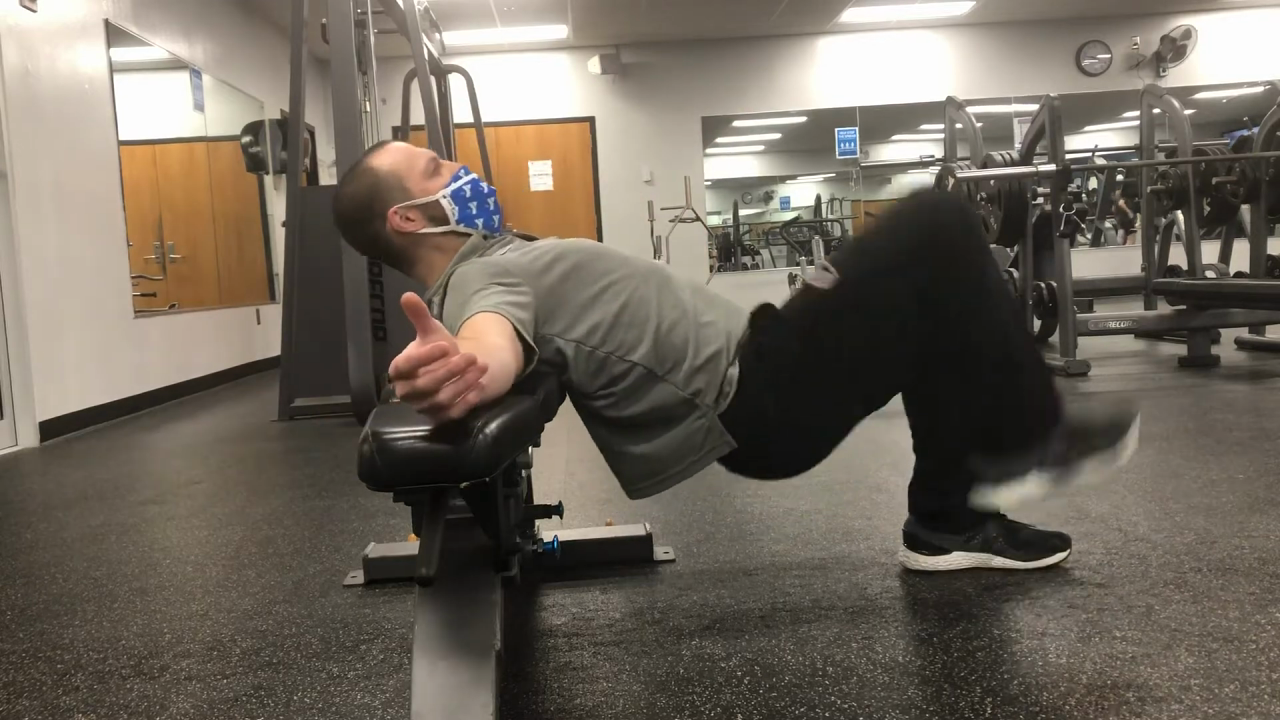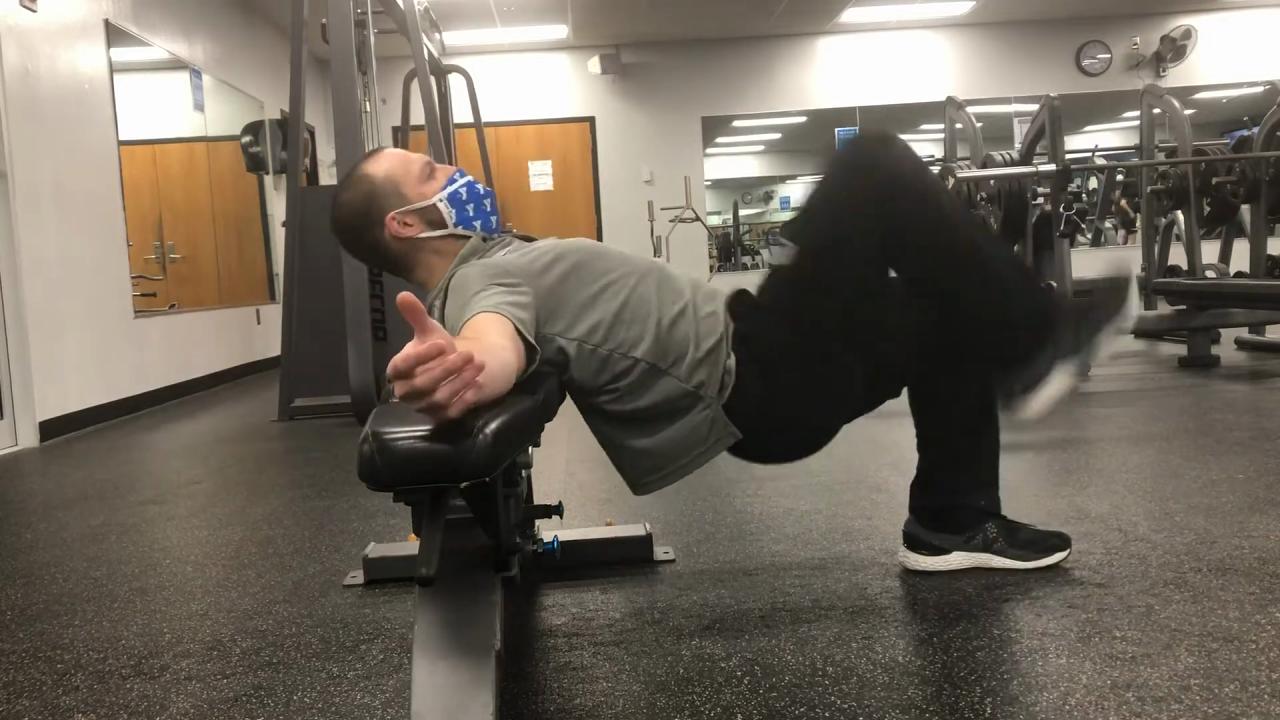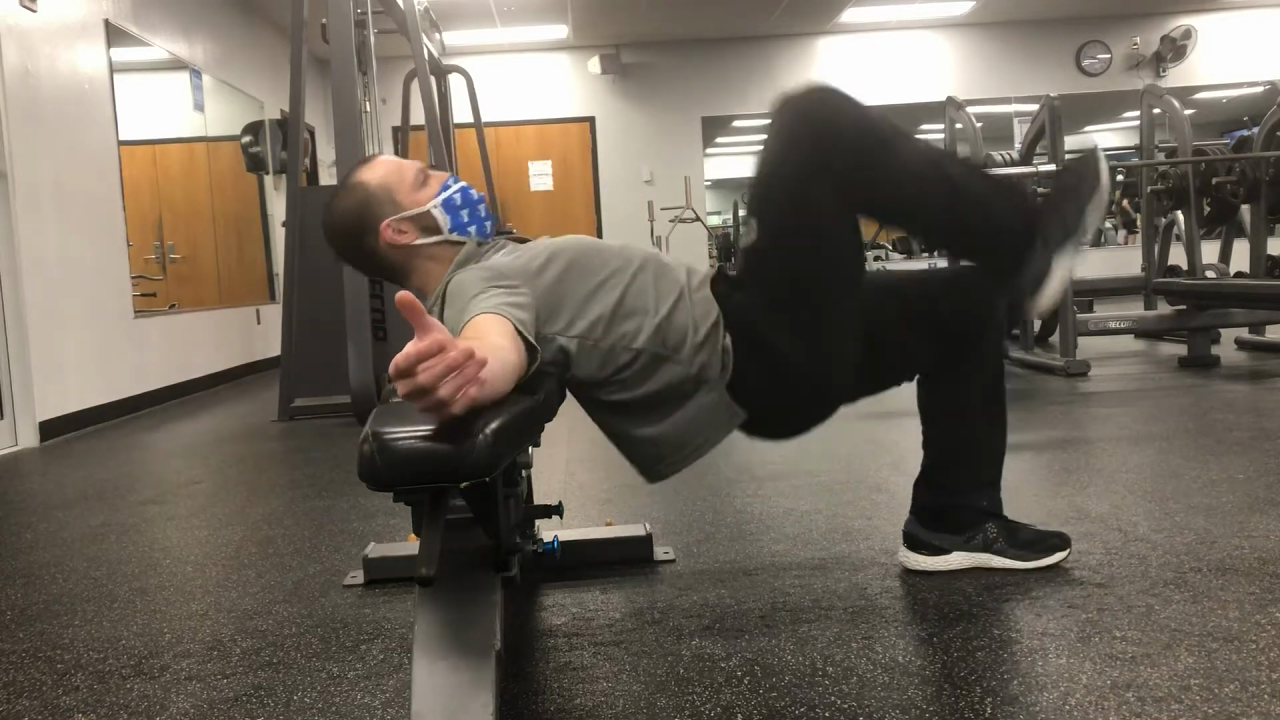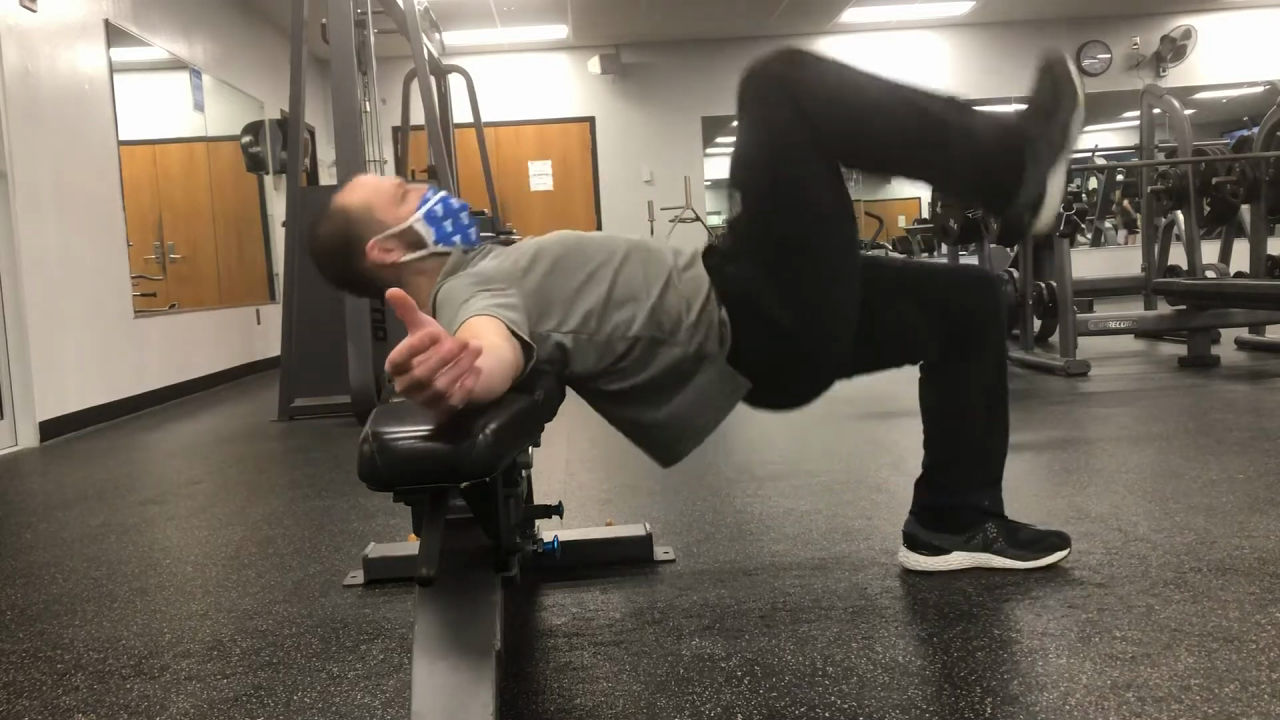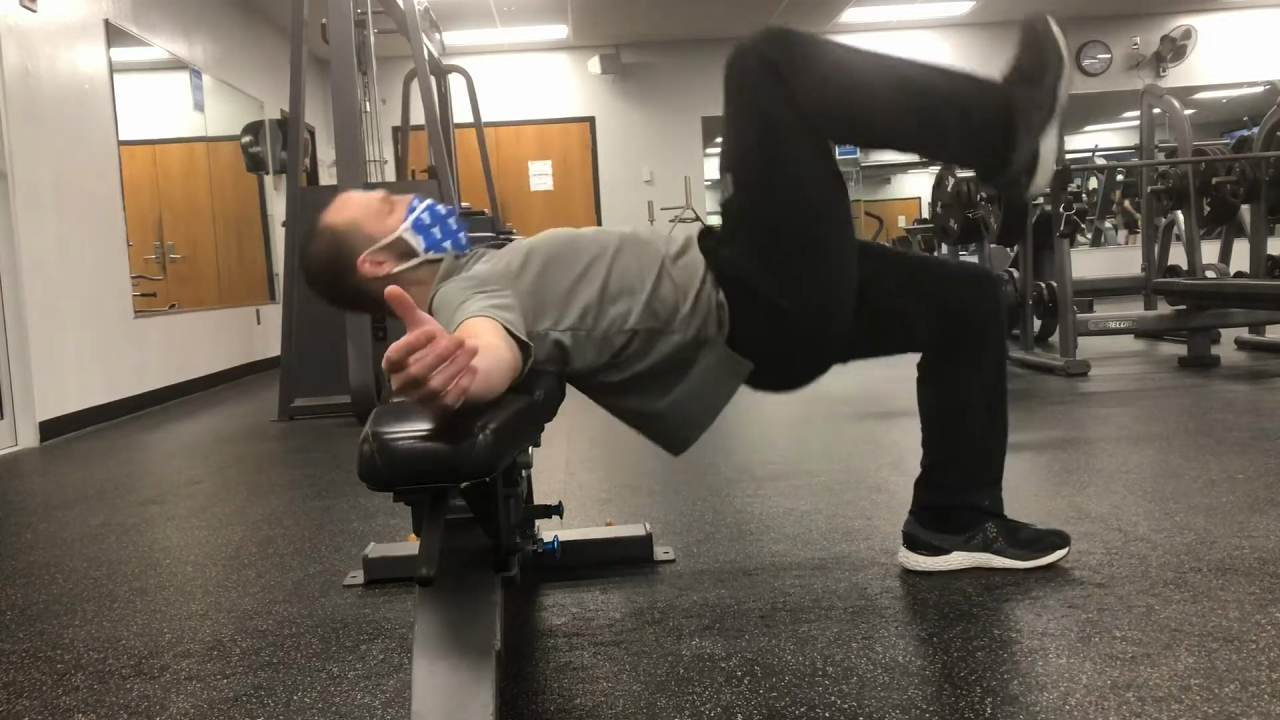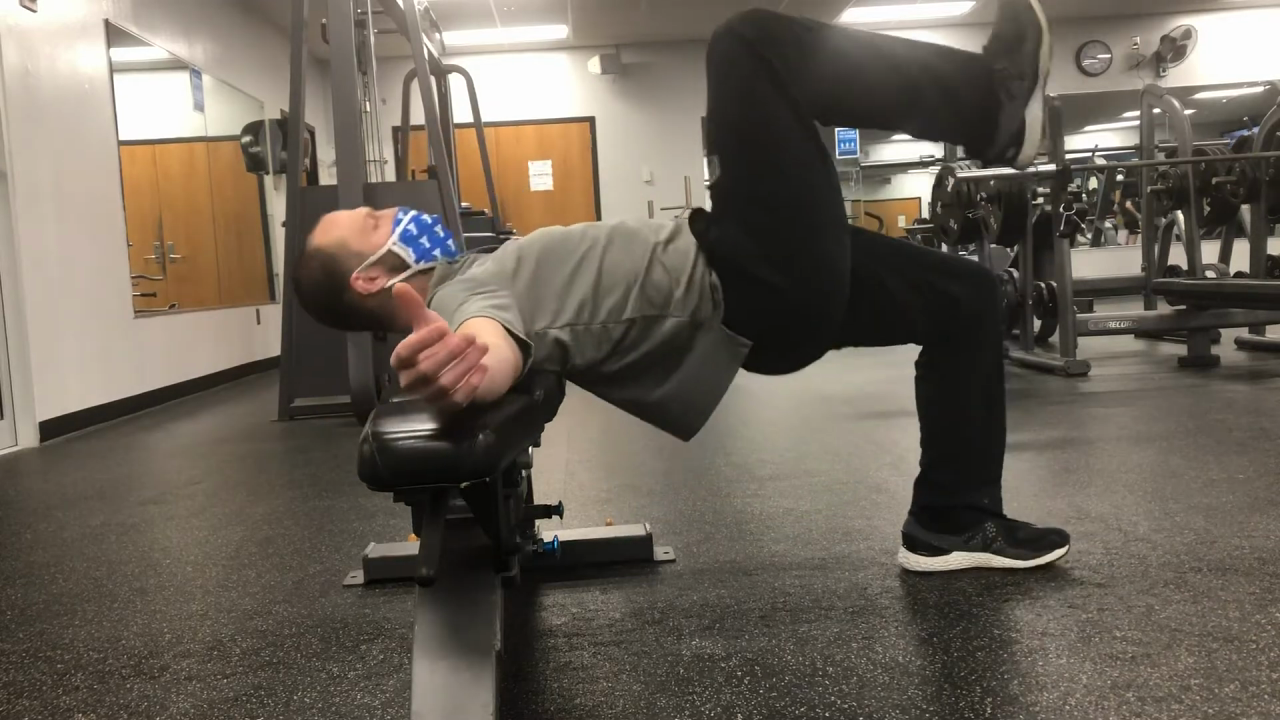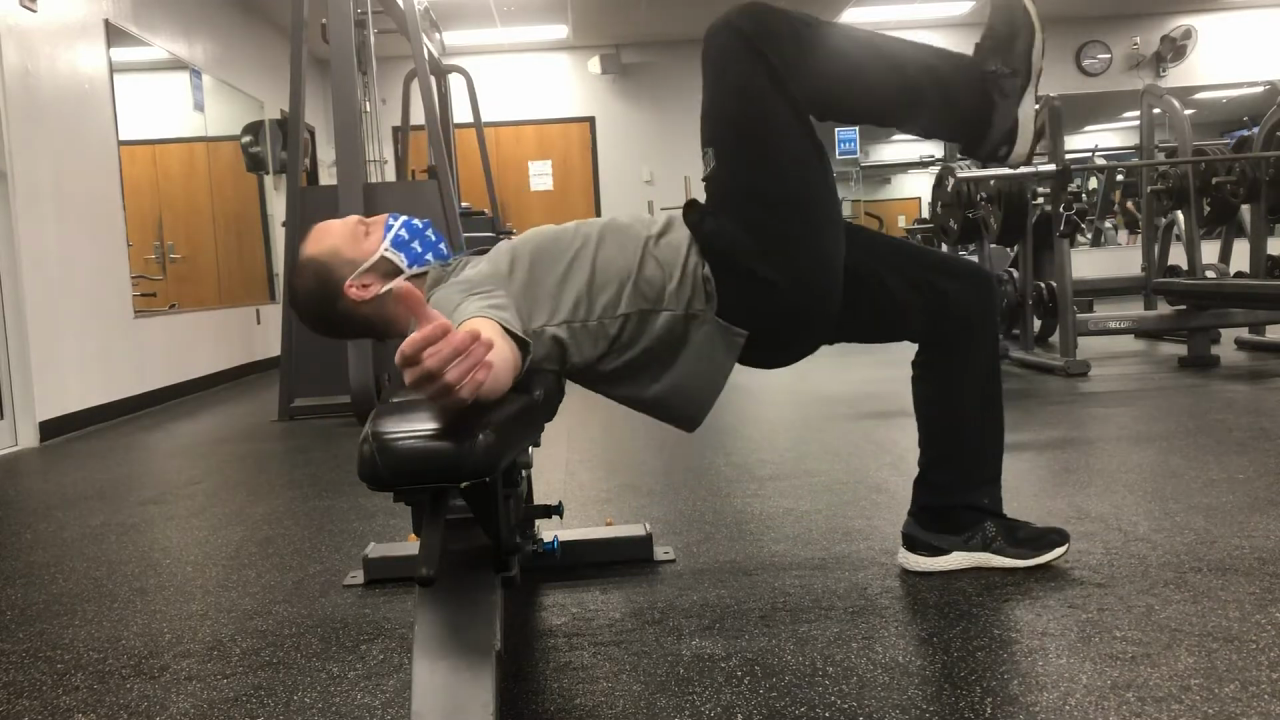
dt=0.1s
person 1, frame 1
left shoulder: (493, 261)
right shoulder: (479, 287)
right elbow: (492, 347)
right wrist: (454, 369)
left hip: (757, 379)
right hip: (764, 396)
left knee: (936, 314)
right knee: (931, 228)
left ankle: (949, 523)
right ankle: (1019, 448)
person 1, frame 2
left shoulder: (491, 261)
right shoulder: (480, 286)
right elbow: (493, 347)
right wrist: (454, 368)
left hip: (754, 363)
right hip: (763, 382)
left knee: (940, 309)
right knee: (872, 165)
left ankle: (952, 523)
right ankle: (1032, 339)
person 1, frame 3
left shoulder: (480, 268)
right shoulder: (475, 297)
right elbow: (496, 354)
right wrist: (457, 372)
left hip: (771, 341)
right hip: (765, 354)
left knee: (962, 305)
right knee: (815, 121)
left ankle: (952, 524)
right ankle: (1021, 251)
person 1, frame 4
left shoulder: (477, 270)
right shoulder: (469, 296)
right elbow: (491, 350)
right wrist: (454, 368)
left hip: (764, 318)
right hip: (761, 323)
left knee: (966, 300)
right knee: (784, 82)
left ankle: (955, 523)
right ankle: (1012, 176)
person 1, frame 5
left shoulder: (472, 276)
right shoulder: (465, 302)
right elbow: (488, 353)
right wrist: (451, 368)
left hip: (772, 300)
right hip: (762, 303)
left knee: (968, 299)
right knee: (767, 60)
left ankle: (953, 523)
right ankle: (1008, 136)
person 1, frame 6
left shoulder: (471, 275)
right shoulder: (462, 302)
right elbow: (491, 350)
right wrist: (459, 364)
left hip: (760, 286)
right hip: (754, 284)
left knee: (963, 295)
left ankle: (953, 521)
right ankle: (992, 115)
person 1, frame 7
left shoulder: (463, 281)
right shoulder: (458, 306)
right elbow: (490, 348)
right wrist: (461, 366)
left hip: (762, 279)
right hip: (750, 277)
left knee: (960, 292)
left ankle: (952, 523)
right ankle: (983, 108)
